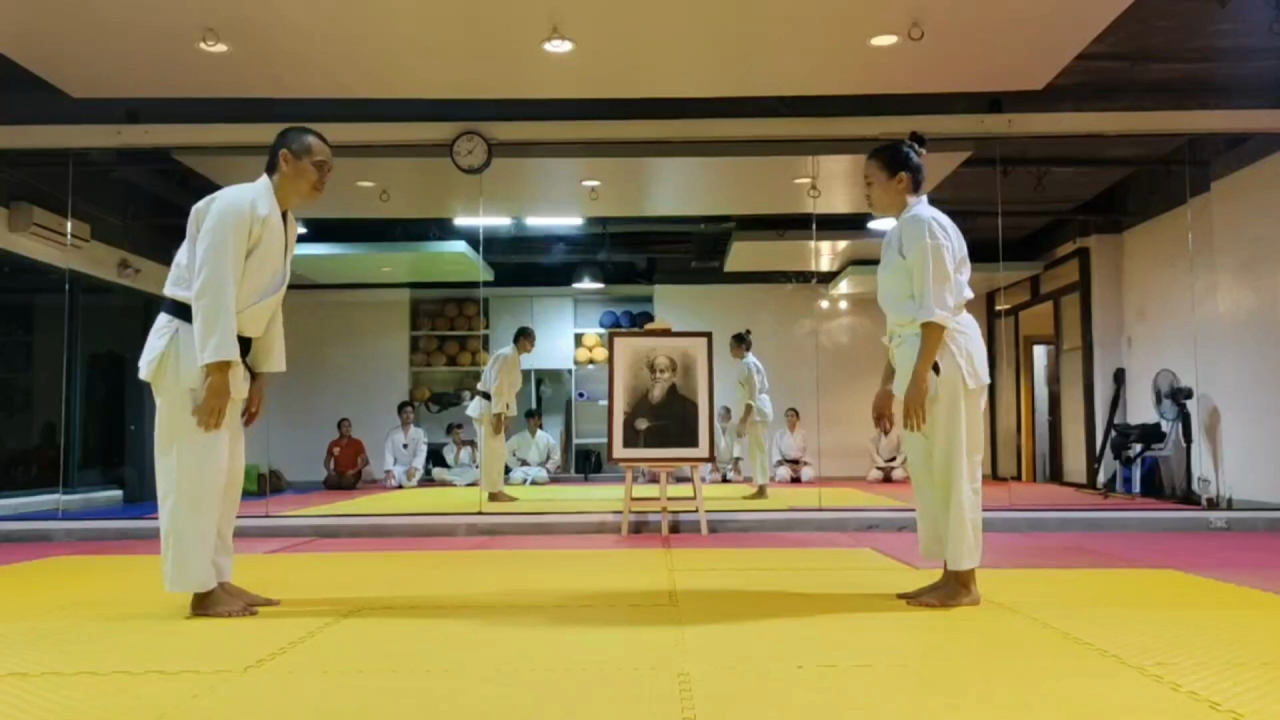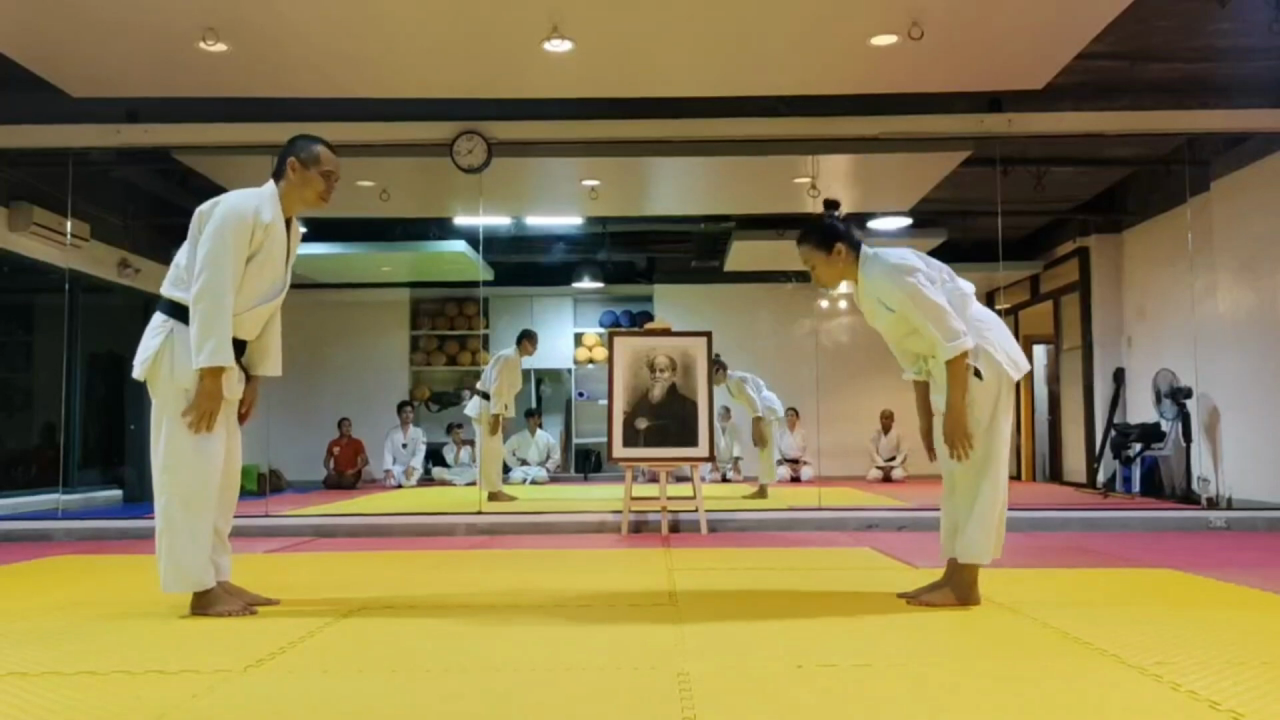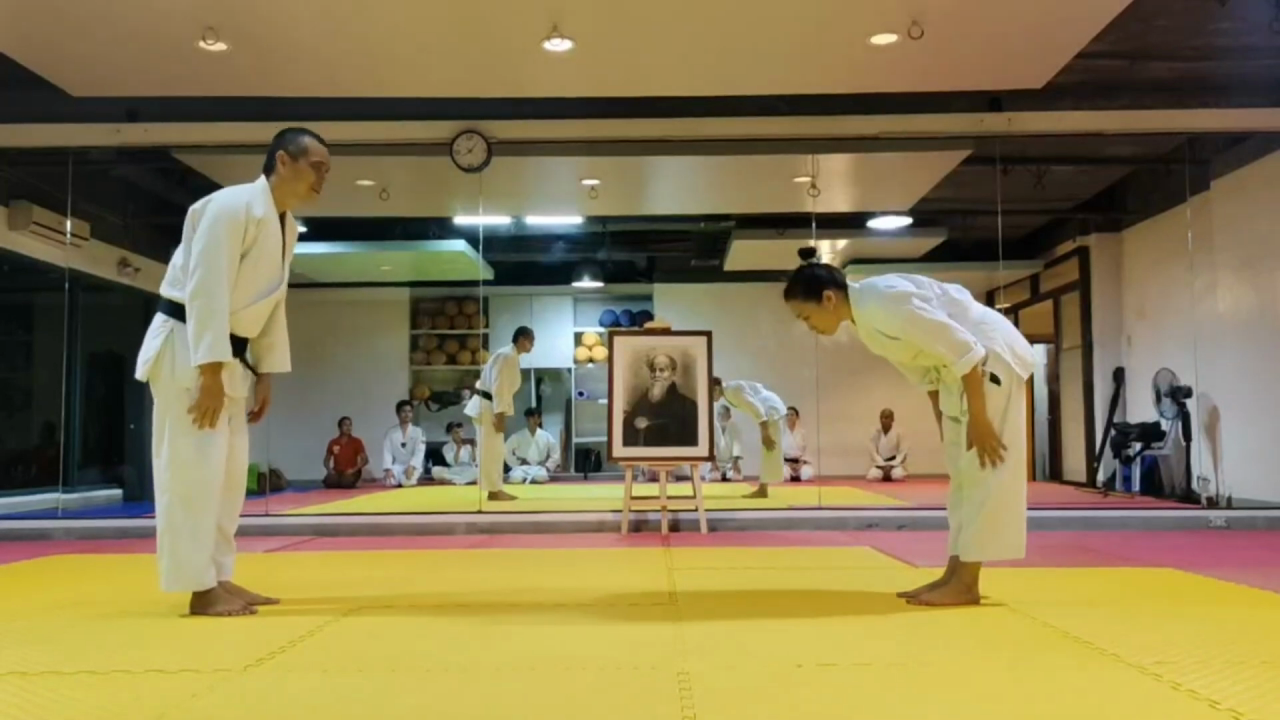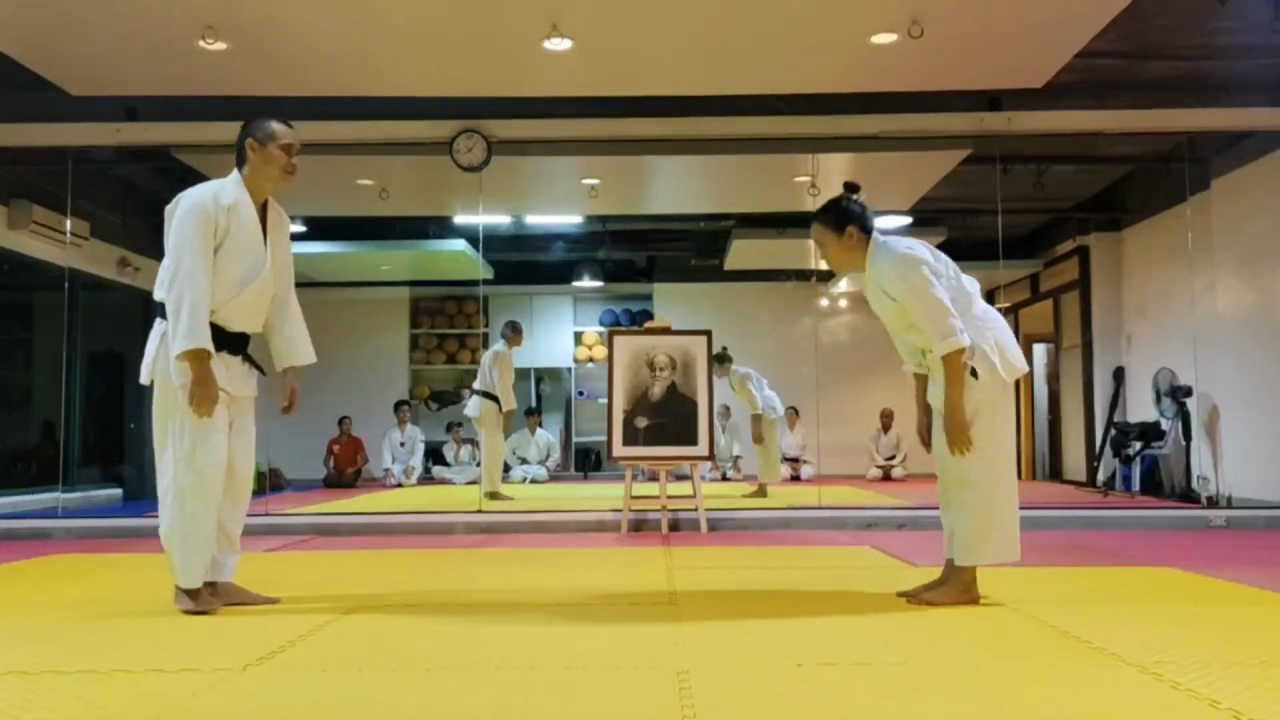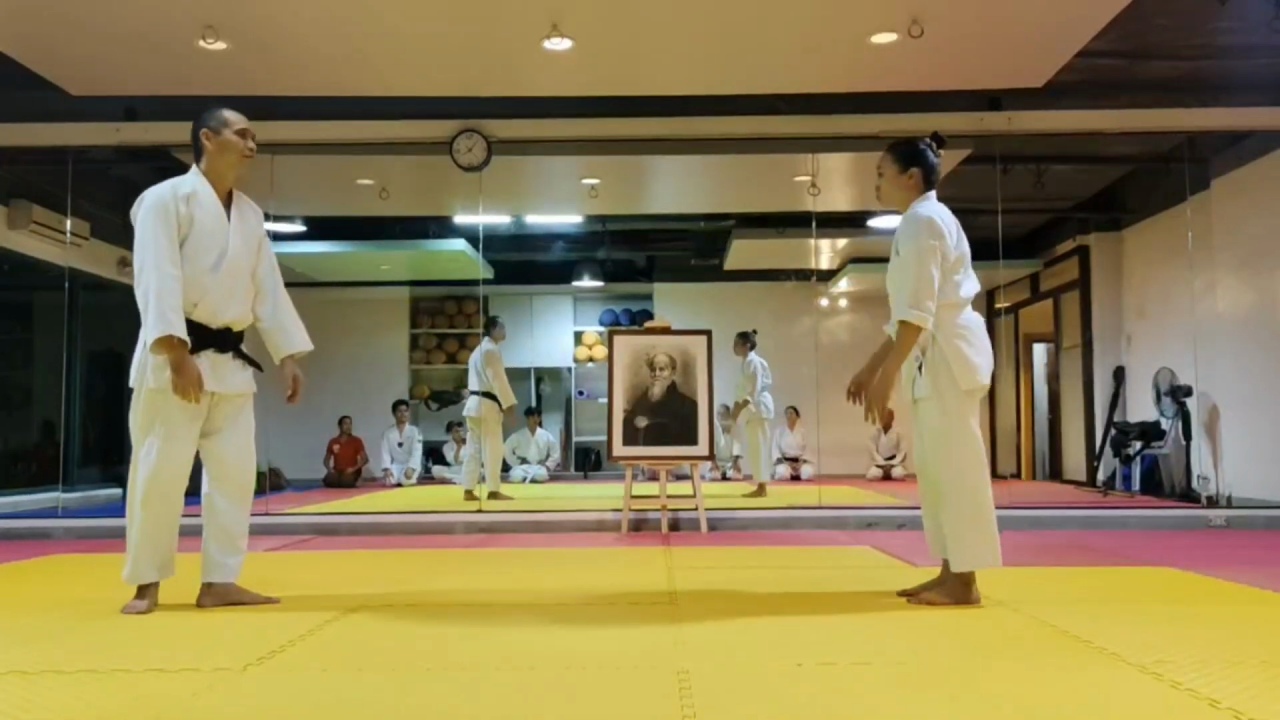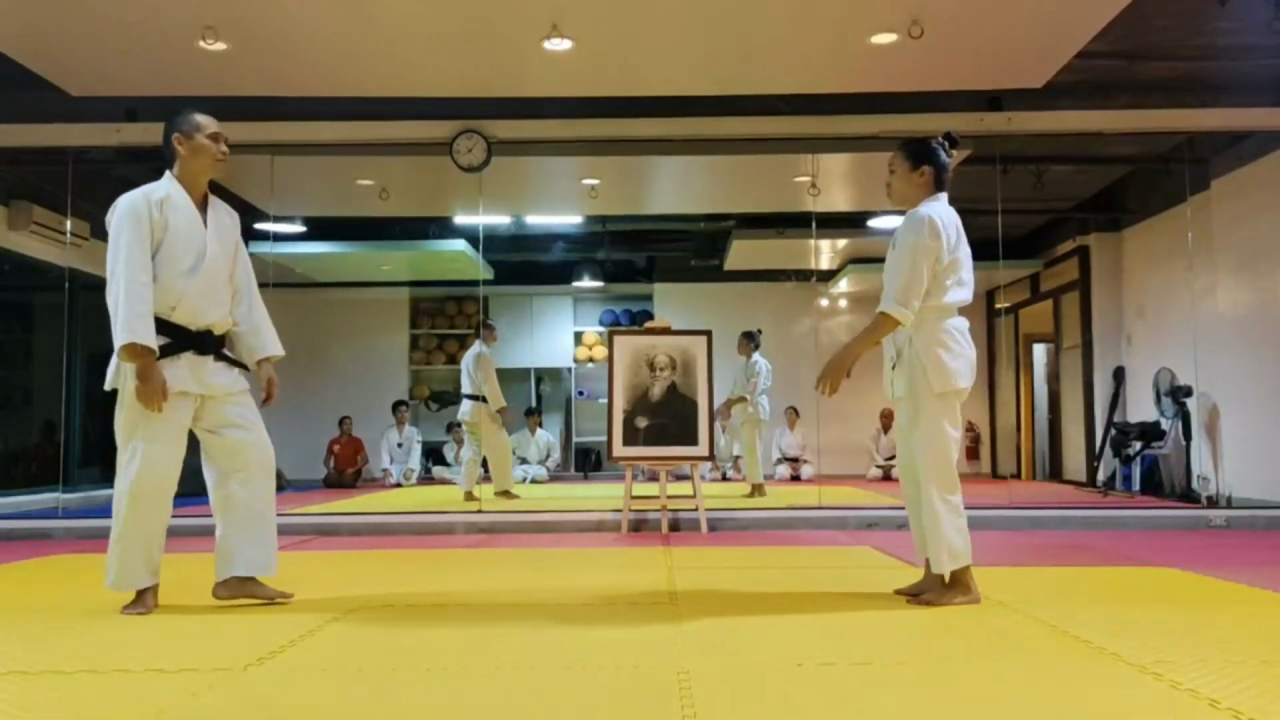
dt=0.3s
person 1, frame 1
left shoulder: (286, 225)
right shoulder: (235, 206)
right elbow: (213, 292)
left wrist: (260, 375)
right wrist: (218, 374)
left hip: (225, 356)
right hip: (190, 347)
left knee: (225, 471)
right knee: (195, 467)
left ankle: (217, 580)
right ankle: (202, 590)
person 1, frame 2
left shoulder: (289, 230)
right shoulder: (239, 211)
right elbow: (210, 297)
left wrist: (253, 378)
right wrist: (210, 378)
left hip: (221, 356)
right hip: (184, 350)
left knee: (222, 472)
right knee: (191, 468)
left ankle: (216, 579)
right ankle: (201, 589)
person 1, frame 3
left shoulder: (286, 226)
right shoulder: (230, 208)
left elbow: (271, 306)
right elbow: (206, 294)
left wrist: (265, 374)
right wrist: (211, 374)
left hip: (227, 355)
right hip: (187, 349)
left knee: (229, 469)
right knee: (193, 466)
left ankle: (218, 577)
right ankle: (201, 588)
person 1, frame 4
left shoulder: (277, 219)
right shoulder: (202, 202)
left elbow: (282, 298)
right elbow: (187, 287)
left wrist: (290, 368)
right wrist: (199, 366)
left hip: (234, 355)
right hip: (189, 353)
left knee: (235, 471)
right knee: (196, 464)
left ankle: (218, 578)
right ankle: (188, 582)
person 1, frame 5
left shoulder: (250, 213)
right shoulder: (166, 198)
left elbow: (268, 289)
right elbow: (158, 279)
left wrist: (289, 355)
right wrist: (177, 352)
left hip: (230, 359)
right hip: (175, 356)
left knee: (235, 469)
right knee: (161, 469)
left ankle: (218, 581)
right ankle: (147, 583)
person 1, frame 6
left shoulder: (226, 217)
right shoulder: (140, 204)
left elbow: (244, 292)
right elbow: (128, 286)
left wrist: (263, 359)
right wrist: (144, 360)
left hip: (216, 361)
right hip: (162, 357)
left knee: (252, 456)
right knee: (149, 473)
left ankle: (239, 572)
right ankle: (142, 586)
person 2, frame 1
left shoulder: (924, 223)
right shoulder: (900, 233)
left elbow: (938, 310)
left wrist: (920, 380)
right wrist: (887, 386)
left hip: (942, 359)
right hip: (923, 361)
left knee: (949, 469)
right knee: (931, 471)
left ankle: (963, 583)
right ankle: (952, 577)
person 2, frame 2
left shoulder: (890, 271)
right shoulder: (865, 287)
left elbow: (952, 337)
right elbow: (914, 354)
left wrist: (955, 411)
right wrist: (929, 413)
left hip: (982, 355)
right hip: (956, 365)
left knee: (976, 467)
right knee: (959, 472)
left ankle: (965, 583)
right ankle: (955, 574)
person 2, frame 3
left shoulder: (885, 303)
right shoulder: (863, 316)
left elbow: (964, 350)
right elbow: (922, 368)
left wrist: (979, 420)
right wrist: (946, 426)
left hip: (990, 357)
right hip: (963, 367)
left knee: (986, 469)
right knee: (964, 471)
left ankle: (965, 582)
right ankle: (956, 574)
person 2, frame 4
left shoulder: (898, 261)
right shoulder: (874, 275)
left elbow: (948, 335)
right elbow: (915, 347)
left wrist: (953, 409)
right wrist: (925, 410)
left hip: (979, 354)
right hip: (960, 357)
left knee: (974, 468)
right knee: (954, 468)
left ankle: (964, 581)
right ankle: (955, 572)
person 2, frame 5
left shoulder: (923, 220)
right shoulder: (924, 221)
left elbow: (918, 311)
right elbow: (909, 309)
left wrist: (886, 375)
right wrist: (875, 366)
left hip: (948, 352)
right hip: (940, 354)
left knee: (955, 465)
right knee: (936, 467)
left ankle: (964, 581)
right ankle: (951, 573)
person 2, frame 6
left shoulder: (924, 219)
right shoulder: (942, 220)
left elbow: (901, 306)
left wrist: (848, 354)
right wrist: (855, 350)
left hip: (928, 354)
right hip: (933, 351)
left knee: (931, 468)
right knee: (919, 467)
left ankle: (960, 580)
right ankle: (936, 574)
